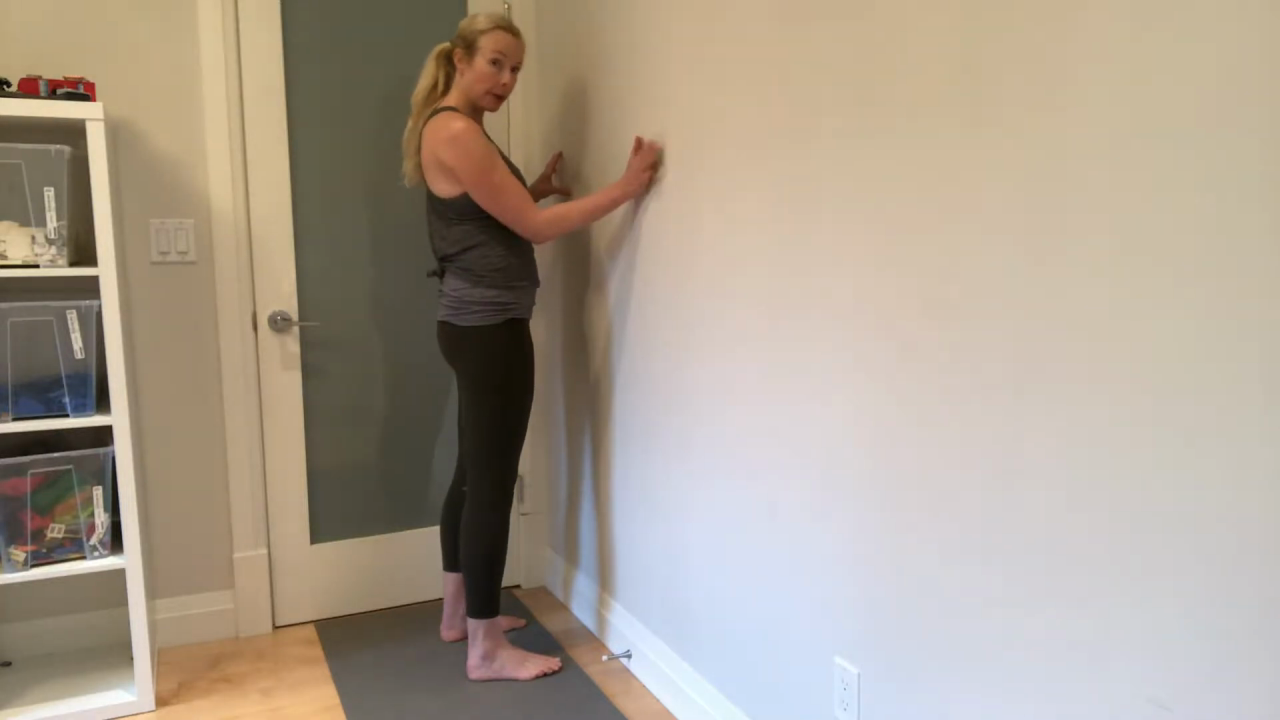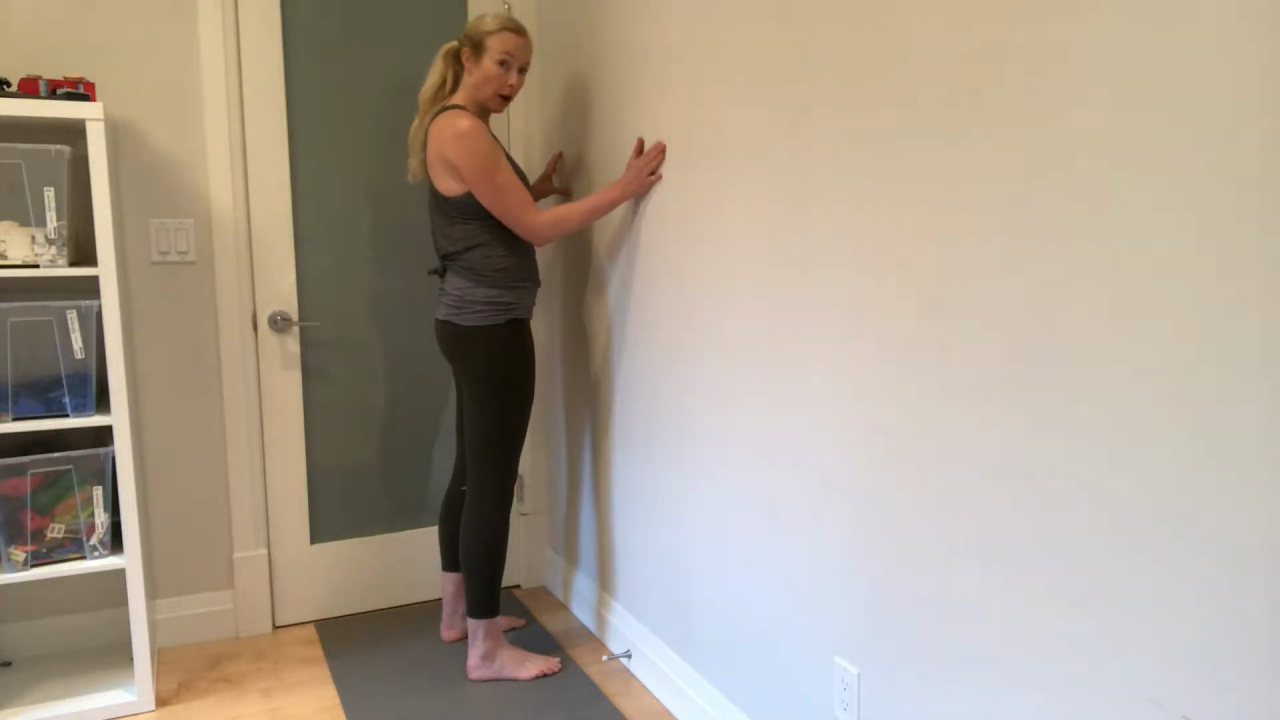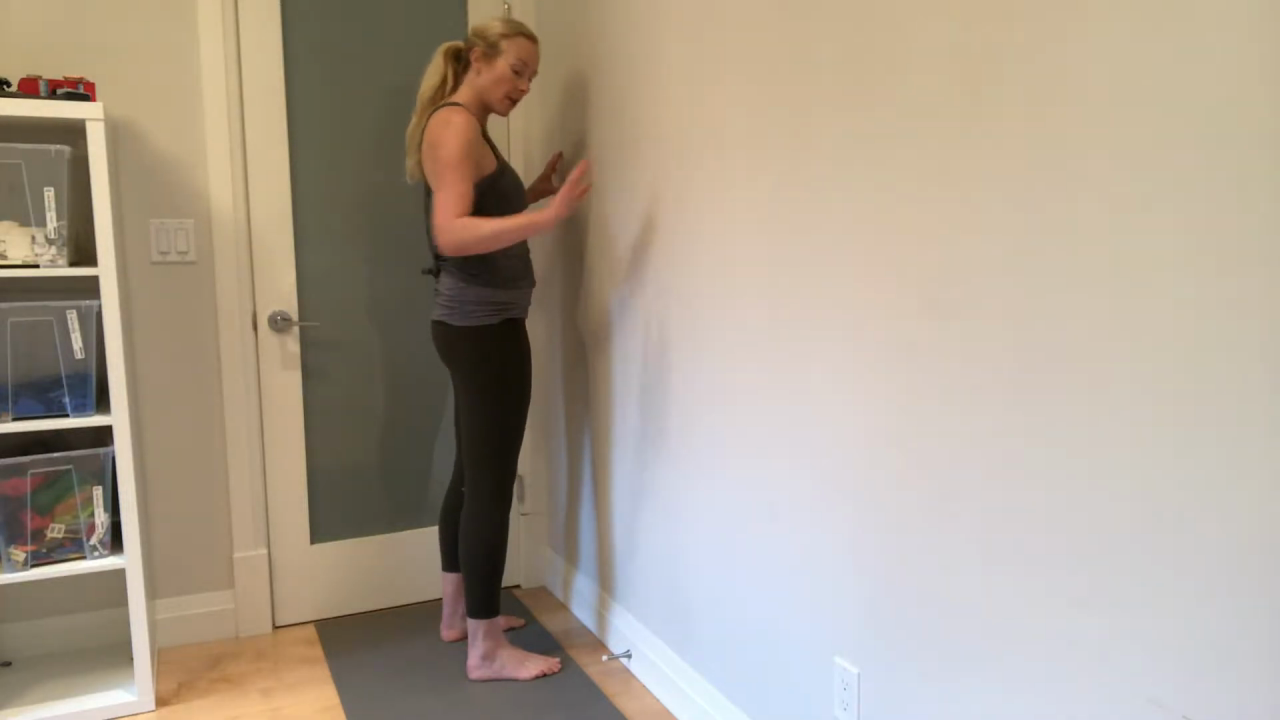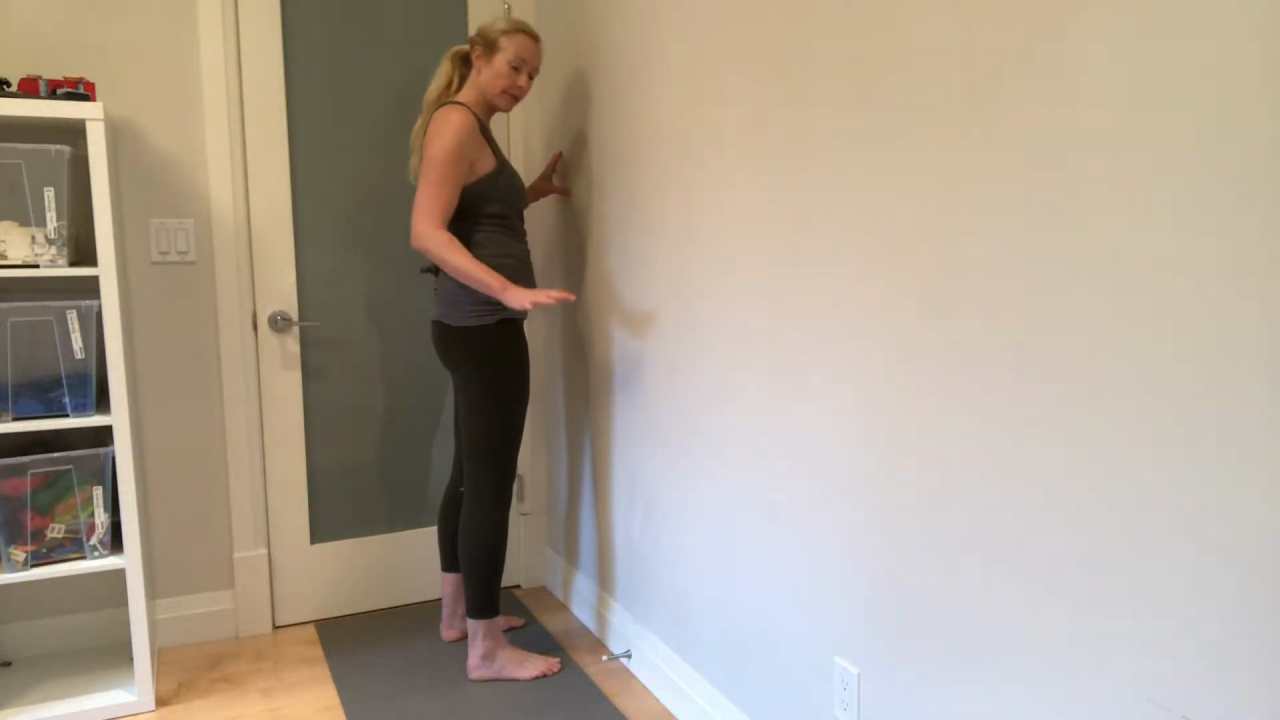
dt=0.5s
person 1, frame 1
left shoulder: (452, 128)
right shoulder: (457, 133)
right elbow: (533, 226)
left wrist: (535, 189)
right wrist: (625, 187)
left hip: (474, 323)
right hip: (490, 328)
left knee: (473, 473)
right knee: (492, 482)
left ankle: (459, 612)
right ankle: (487, 648)
person 1, frame 2
left shoulder: (456, 127)
right shoulder: (463, 131)
right elbow: (533, 229)
left wrist: (534, 189)
right wrist: (623, 189)
left hip: (474, 322)
right hip: (489, 327)
left knee: (473, 472)
right knee: (492, 481)
left ankle: (458, 612)
right ankle: (486, 648)
person 1, frame 3
left shoulder: (463, 126)
right shoulder: (453, 124)
right elbow: (451, 234)
left wrist: (530, 195)
right wrist: (545, 217)
left hip: (474, 323)
right hip: (484, 326)
left knee: (473, 473)
right knee: (492, 481)
left ankle: (458, 611)
right ankle: (487, 648)
person 1, frame 4
left shoulder: (473, 128)
right shoulder: (454, 124)
right elbow: (427, 231)
left wrist: (532, 194)
right wrist: (509, 291)
left hip: (477, 325)
right hip: (481, 327)
left knee: (470, 473)
right knee: (490, 481)
left ankle: (457, 612)
right ankle: (486, 648)
